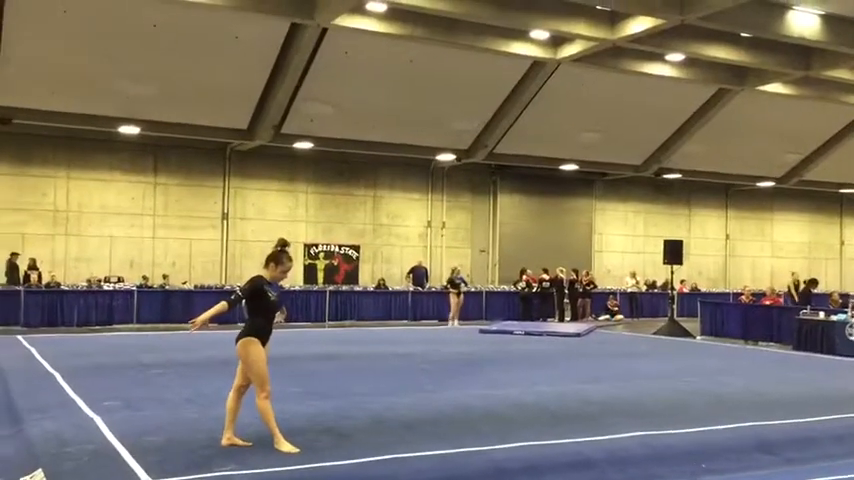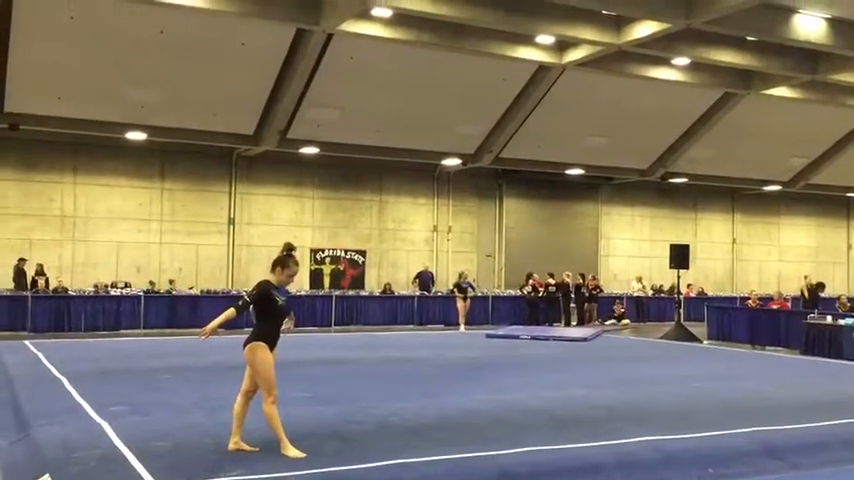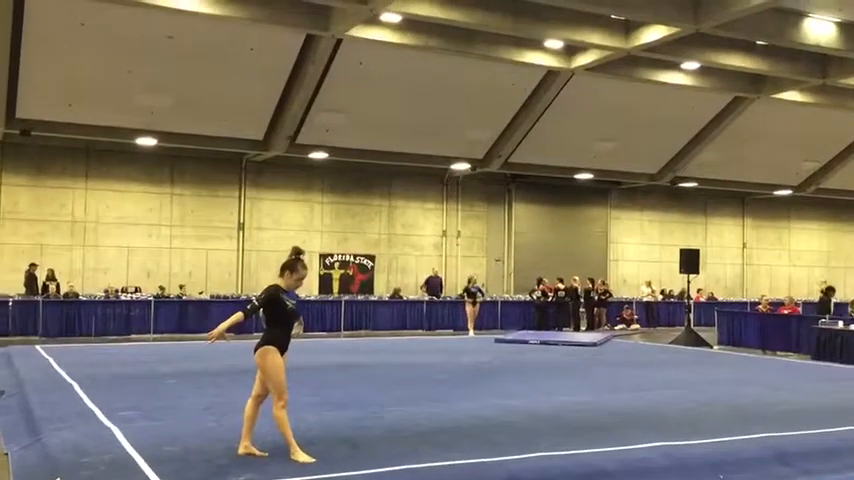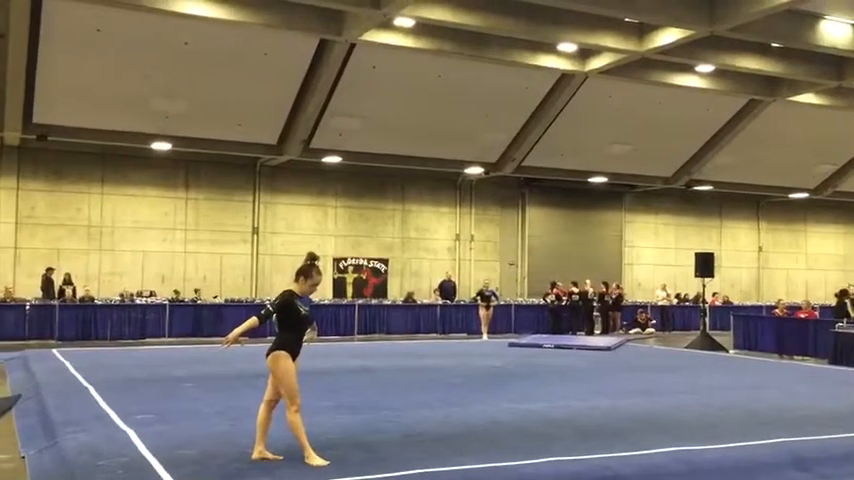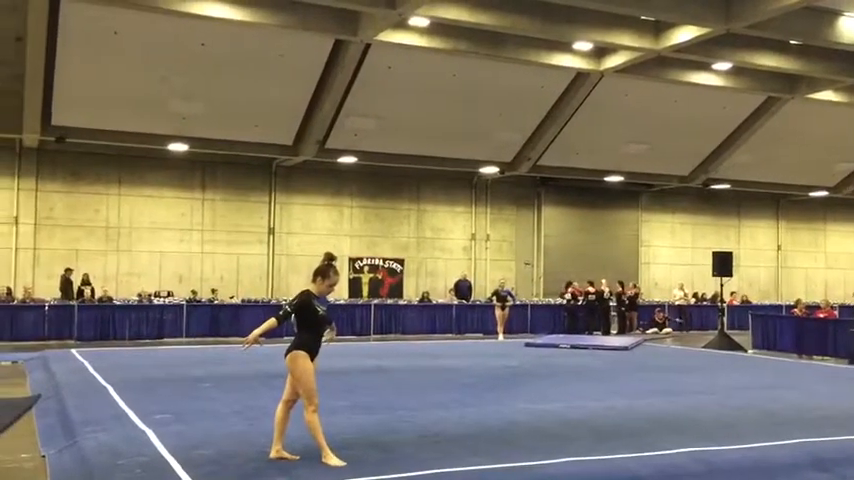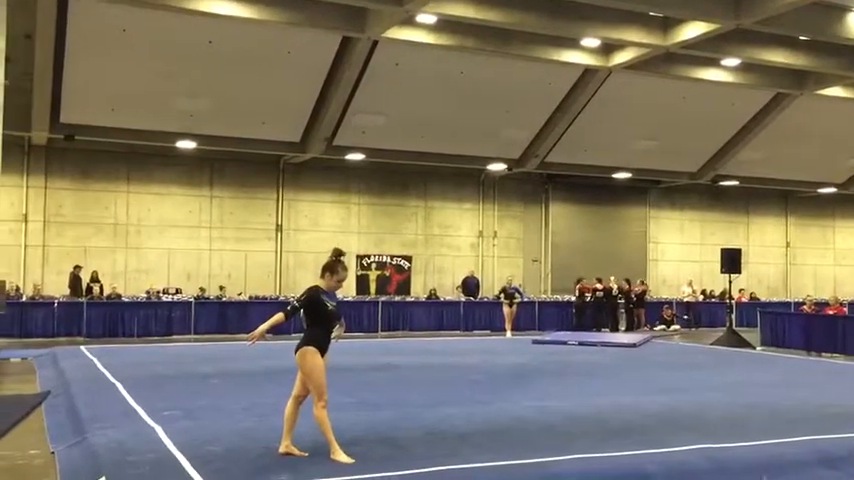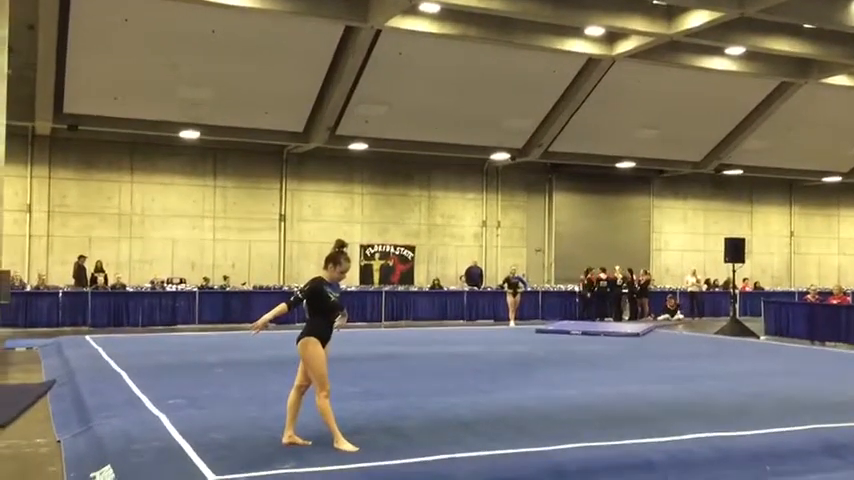
dt=0.4s
person 1, frame 1
left shoulder: (272, 286)
right shoulder: (256, 283)
right elbow: (232, 301)
left wrist: (278, 313)
right wrist: (206, 315)
left hip: (259, 341)
right hip: (250, 340)
left knee: (239, 388)
right knee: (263, 391)
left ankle: (228, 435)
right ankle: (278, 439)
person 1, frame 2
left shoulder: (279, 291)
right shoulder: (264, 288)
right elbow: (240, 307)
right wrist: (215, 323)
left hip: (267, 346)
right hip: (257, 345)
left knee: (247, 392)
right knee: (270, 396)
left ankle: (235, 440)
right ankle: (285, 445)
person 1, frame 3
left shoulder: (290, 295)
right shoulder: (273, 292)
right elbow: (248, 311)
right wrist: (223, 326)
left hip: (278, 350)
right hip: (268, 349)
left knee: (258, 396)
right knee: (281, 400)
left ankle: (245, 444)
right ankle: (294, 450)
person 1, frame 4
left shoulder: (302, 300)
right shoulder: (287, 298)
right elbow: (262, 316)
left wrist: (311, 329)
right wrist: (238, 331)
left hip: (289, 355)
right hip: (280, 354)
left knee: (270, 401)
right knee: (294, 405)
left ankle: (259, 449)
right ankle: (308, 453)
person 1, frame 5
left shoulder: (320, 300)
right shoulder: (304, 298)
right elbow: (281, 317)
left wrist: (330, 329)
right wrist: (257, 332)
left hip: (308, 355)
right hip: (299, 354)
left knee: (288, 401)
right knee: (311, 405)
left ankle: (277, 448)
right ankle: (326, 453)
person 1, frame 6
left shoulder: (331, 296)
right shoulder: (313, 293)
right elbow: (289, 312)
left wrist: (340, 326)
right wrist: (265, 326)
left hip: (318, 350)
right hip: (309, 349)
left knee: (298, 396)
right knee: (321, 400)
left ankle: (286, 444)
right ankle: (335, 450)
person 1, frame 7
left shoulder: (334, 287)
right shoulder: (316, 285)
right elbow: (291, 303)
left wrist: (342, 316)
right wrist: (267, 317)
left hip: (320, 341)
right hip: (311, 340)
left knee: (300, 386)
right knee: (323, 390)
left ankle: (289, 434)
right ankle: (338, 439)
